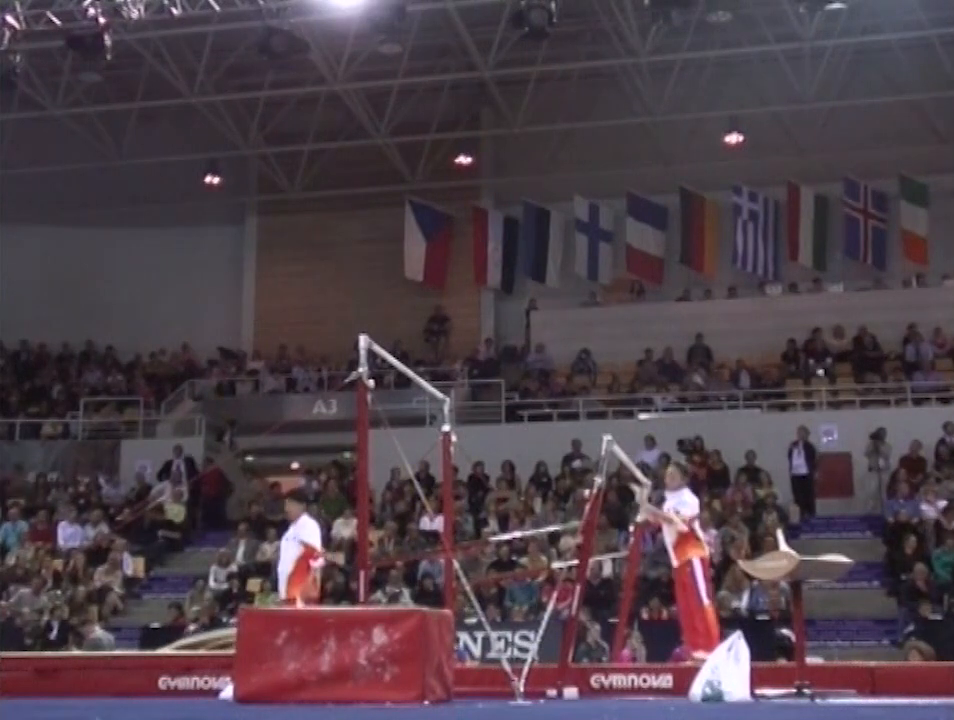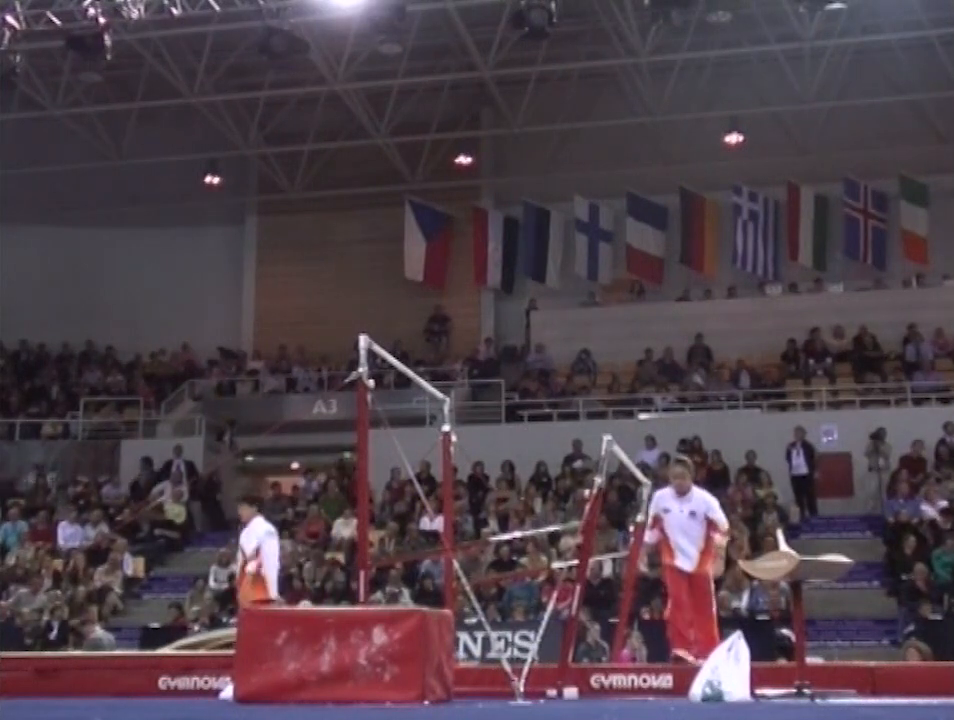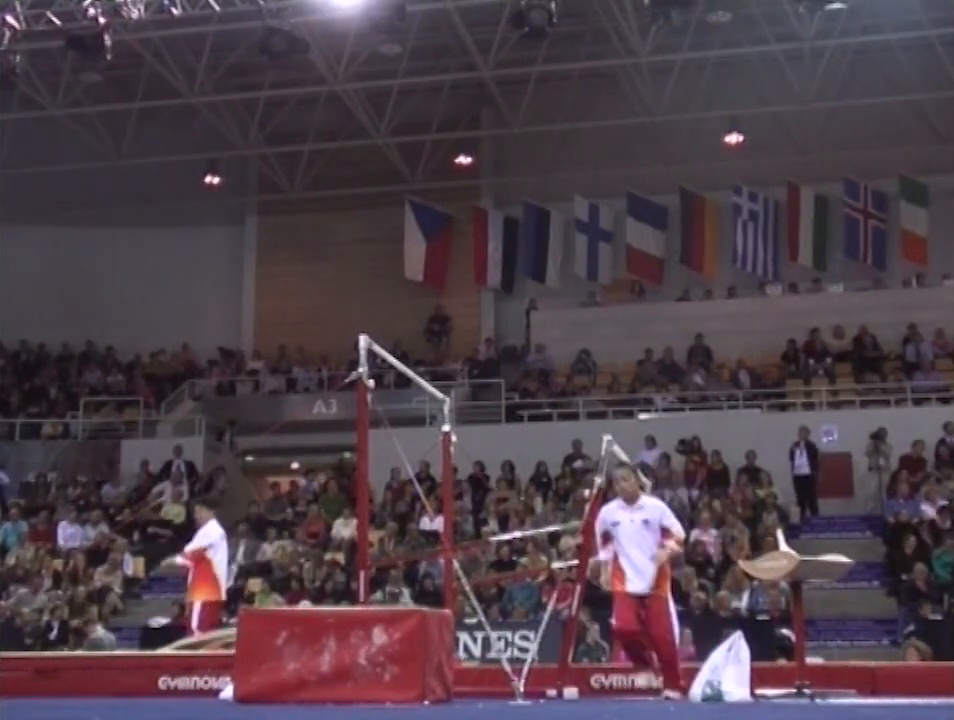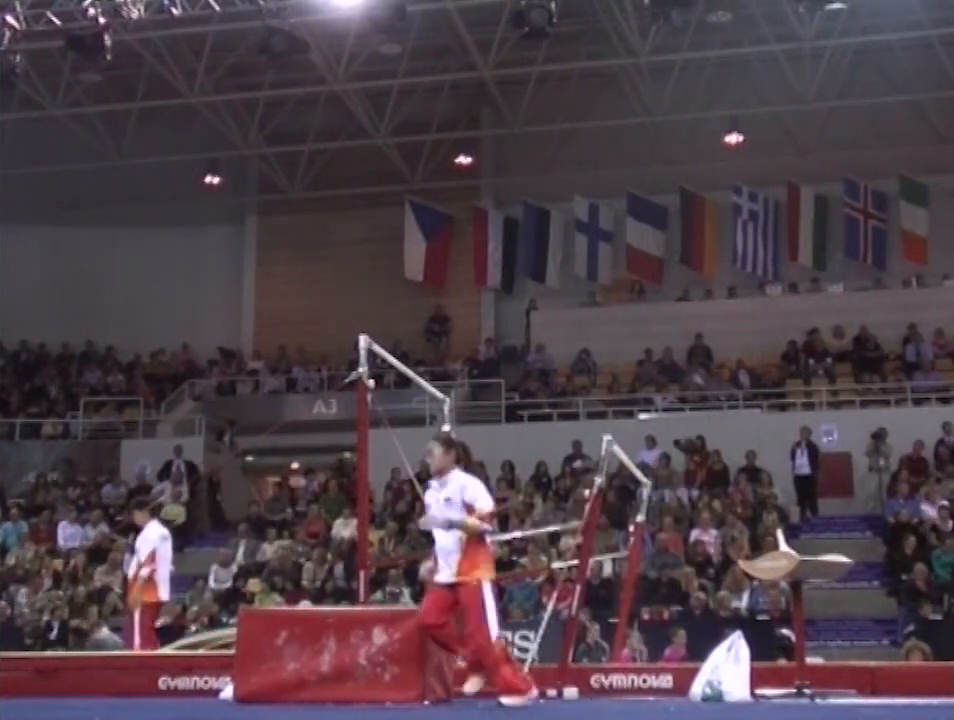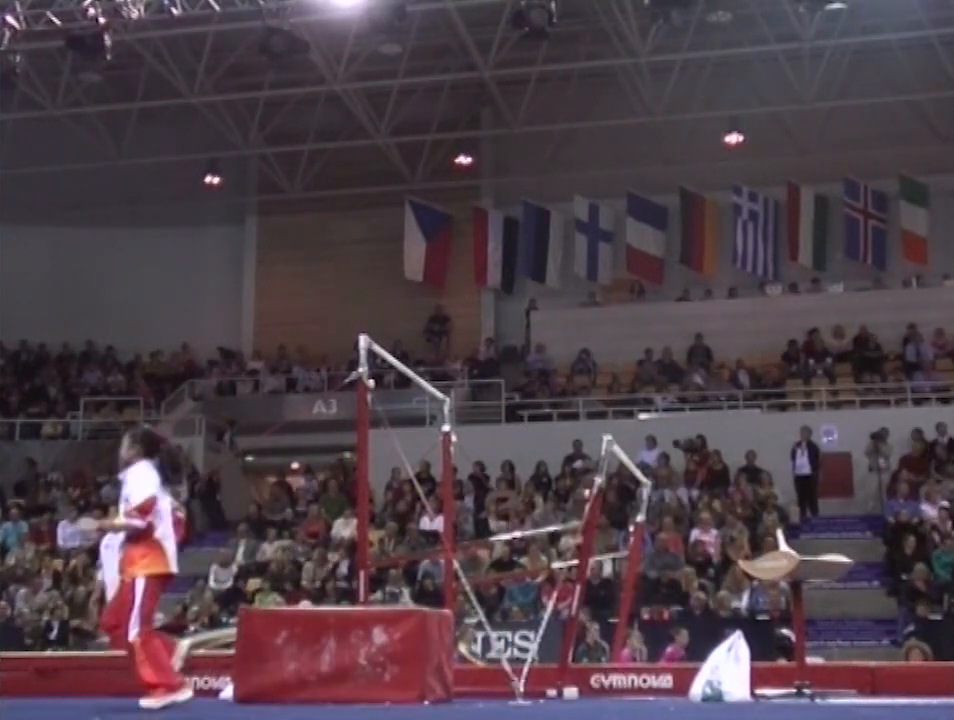
dt=0.7s
person 1, frame 1
left shoulder: (686, 499)
right shoulder: (670, 498)
left elbow: (683, 522)
right elbow: (665, 521)
left wrist: (660, 515)
right wrist: (649, 512)
left hip: (692, 557)
right hip: (679, 560)
left knee: (700, 601)
right knee: (684, 607)
left ankle: (710, 647)
right ankle: (695, 648)
person 1, frame 2
left shoulder: (705, 500)
right shoulder: (660, 498)
left elbow: (721, 530)
right elbow: (653, 527)
left wrist: (719, 559)
right wrist: (644, 553)
left hip: (701, 562)
right hip: (673, 560)
left knee: (704, 610)
right knee: (678, 602)
left ankle: (708, 653)
right ankle: (683, 648)
person 1, frame 3
left shoulder: (654, 507)
right shoulder: (607, 513)
left elbow: (678, 537)
right elbow: (604, 544)
left wrist: (666, 553)
right wrist: (604, 570)
left hip: (655, 582)
right hip: (624, 583)
left knee: (663, 635)
right knee: (624, 628)
left ankle: (673, 685)
right ankle: (643, 662)
person 1, frame 4
left shoulder: (468, 483)
right shoulder: (432, 493)
left elbow: (486, 520)
left wrist: (447, 521)
right wrist: (435, 560)
left hip: (475, 570)
right hip: (446, 573)
left knee: (483, 632)
right knee: (429, 621)
left ankle: (519, 687)
right ankle: (479, 665)
person 1, frame 5
left shoulder: (137, 476)
right shoulder: (153, 477)
left elbow: (141, 517)
right elbow: (175, 521)
left wrist: (106, 526)
left hip: (145, 564)
right hip: (158, 561)
left knee: (135, 629)
right knee: (116, 620)
left ankle: (169, 686)
right ankle: (167, 651)
